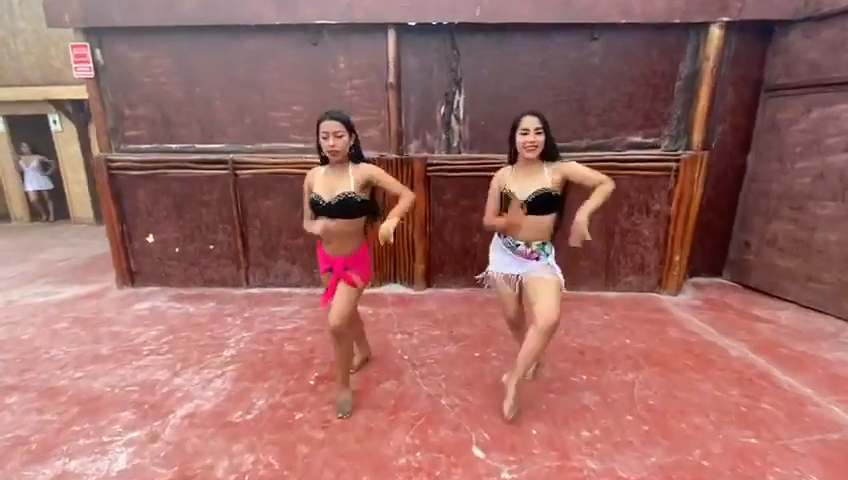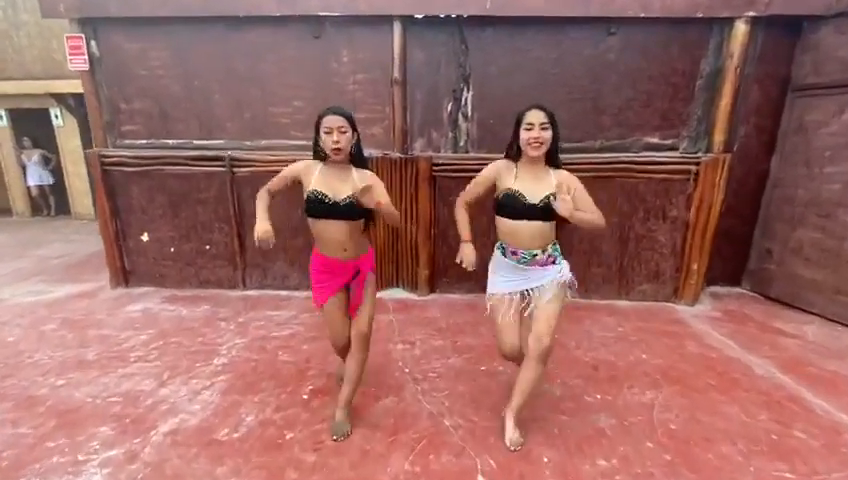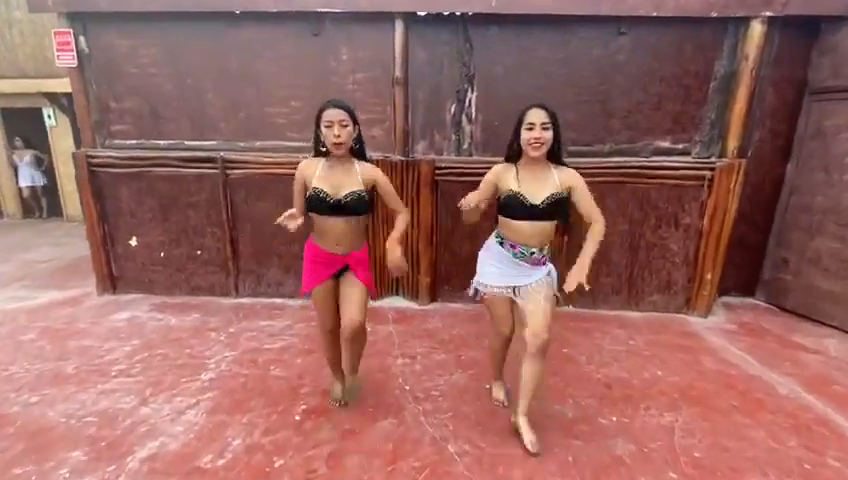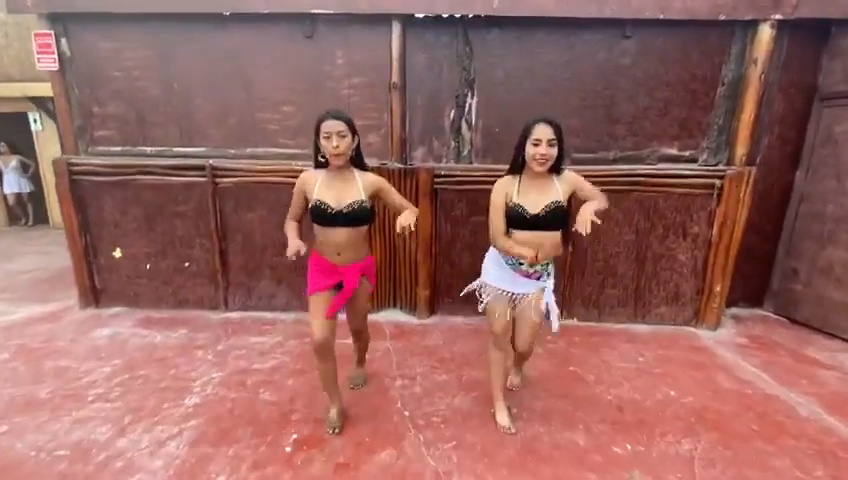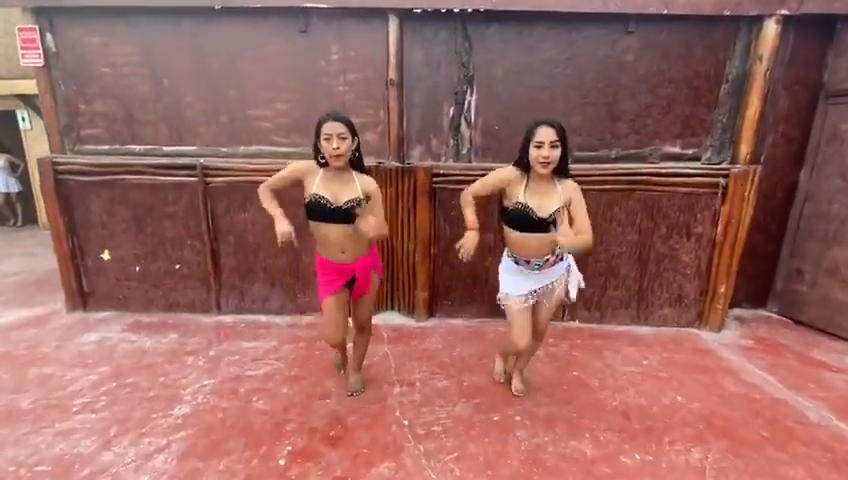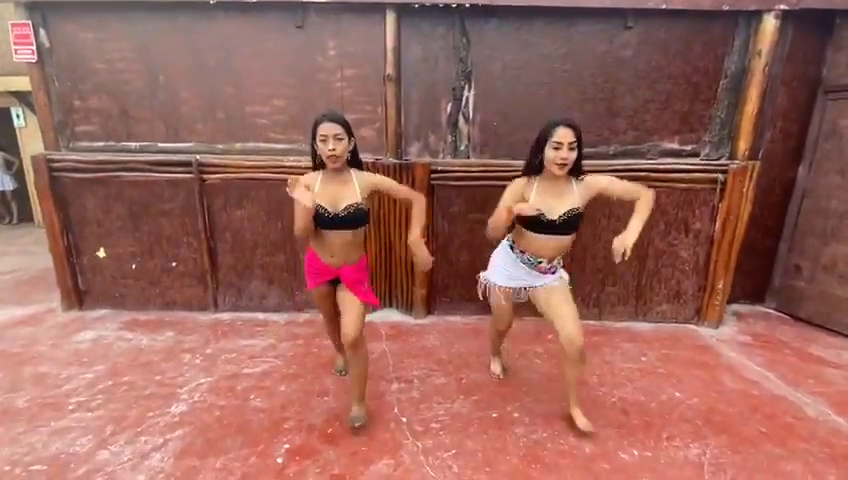
dt=0.3s
person 1, frame 1
left shoulder: (560, 170)
right shoulder: (502, 176)
left elbow: (606, 184)
right elbow: (488, 221)
left wrist: (583, 216)
right wrist: (509, 219)
left hip: (541, 258)
right hip: (504, 255)
left knee: (547, 319)
right knee: (513, 317)
left ankle: (512, 382)
right ankle: (530, 354)
person 1, frame 2
left shoulder: (562, 179)
right shoulder: (499, 170)
left elbow: (598, 220)
right elbow: (462, 203)
left wrist: (570, 213)
right wrist: (466, 242)
left hip: (548, 269)
right hip: (506, 269)
left knee: (541, 345)
right knee: (510, 348)
left ankle: (510, 414)
right ankle: (527, 368)
person 1, frame 3
left shoulder: (566, 177)
right shoulder: (502, 173)
left elbow: (596, 223)
right elbow: (471, 208)
left wrist: (583, 262)
right wrist: (469, 205)
left hip: (538, 268)
right hip: (499, 262)
left knee: (537, 340)
right knee: (501, 335)
left ankle: (522, 416)
right ankle: (496, 381)
person 1, frame 4
left shoulder: (567, 181)
right shoulder: (505, 186)
left elbow: (599, 198)
right elbow: (497, 238)
left wrist: (588, 209)
right wrist: (530, 252)
left hip: (539, 278)
right hip: (500, 271)
left knee: (524, 347)
right knee: (499, 337)
left ankle: (515, 368)
right ankle: (499, 403)
person 1, frame 5
left shoulder: (570, 190)
right shoulder: (509, 177)
left elbow: (587, 238)
right elbow: (467, 194)
left wrist: (569, 240)
right wrist: (472, 230)
left hip: (554, 269)
right hip: (516, 272)
left knee: (539, 330)
right knee: (520, 343)
left ankle: (516, 370)
right ankle: (501, 358)
person 1, frame 6
left shoulder: (588, 185)
right shoulder: (522, 186)
left elbow: (645, 195)
right elbow: (494, 231)
left wrist: (631, 230)
right wrist: (512, 211)
left hip: (550, 273)
right hip: (511, 265)
left knee: (575, 342)
right knee: (502, 324)
left ankle: (573, 406)
right ankle: (495, 355)
person 2, frame 1
left shoulder: (365, 173)
right shoulder: (313, 177)
left elbow: (408, 195)
right elbow: (307, 221)
left wrist: (392, 219)
right wrist: (314, 226)
left hip: (356, 259)
right hip: (326, 257)
left knee: (337, 323)
right knee: (348, 316)
left ankle: (344, 387)
right ankle: (364, 351)
person 2, frame 2
left shoulder: (366, 178)
right shoulder: (304, 170)
left elbow: (395, 220)
right elbow: (265, 192)
left wrist: (378, 203)
right wrist: (262, 220)
left hip: (362, 265)
right hip: (325, 266)
left knee: (361, 333)
right knee: (340, 339)
left ankle: (343, 406)
right ankle: (350, 366)
person 2, frame 3
left shoulder: (369, 172)
right shoulder: (307, 168)
left elbow: (401, 212)
right elbow: (299, 211)
left wrist: (393, 243)
right wrist: (295, 219)
left hip: (355, 259)
right hip: (317, 258)
left knee: (353, 325)
right knee: (328, 328)
left ankle: (352, 372)
right ankle: (336, 378)
person 2, frame 4
left shoulder: (370, 182)
right shoulder: (308, 180)
left elbow: (409, 209)
right elbow: (292, 220)
left wrist: (407, 216)
right wrist: (293, 241)
left hip: (360, 269)
right hip: (322, 269)
left knee: (358, 328)
right knee: (320, 340)
left ankle: (360, 364)
right ankle: (335, 403)
person 2, frame 5
left shoulder: (367, 184)
right shoulder: (306, 171)
left elbow: (382, 230)
right elbow: (264, 190)
left wrist: (374, 228)
right wrist: (279, 219)
left hip: (364, 263)
right hip: (329, 267)
left knee: (362, 323)
right knee: (335, 336)
left ankle: (355, 369)
right ankle: (343, 354)
person 2, frame 6
left shoulder: (366, 180)
right shoulder: (308, 183)
left elbow: (417, 198)
right elbow: (303, 235)
left wrist: (416, 239)
right wrist: (304, 205)
left hip: (353, 269)
right hip: (317, 266)
left knee: (352, 336)
right knee: (330, 319)
left ankle: (358, 403)
right ankle: (341, 353)
